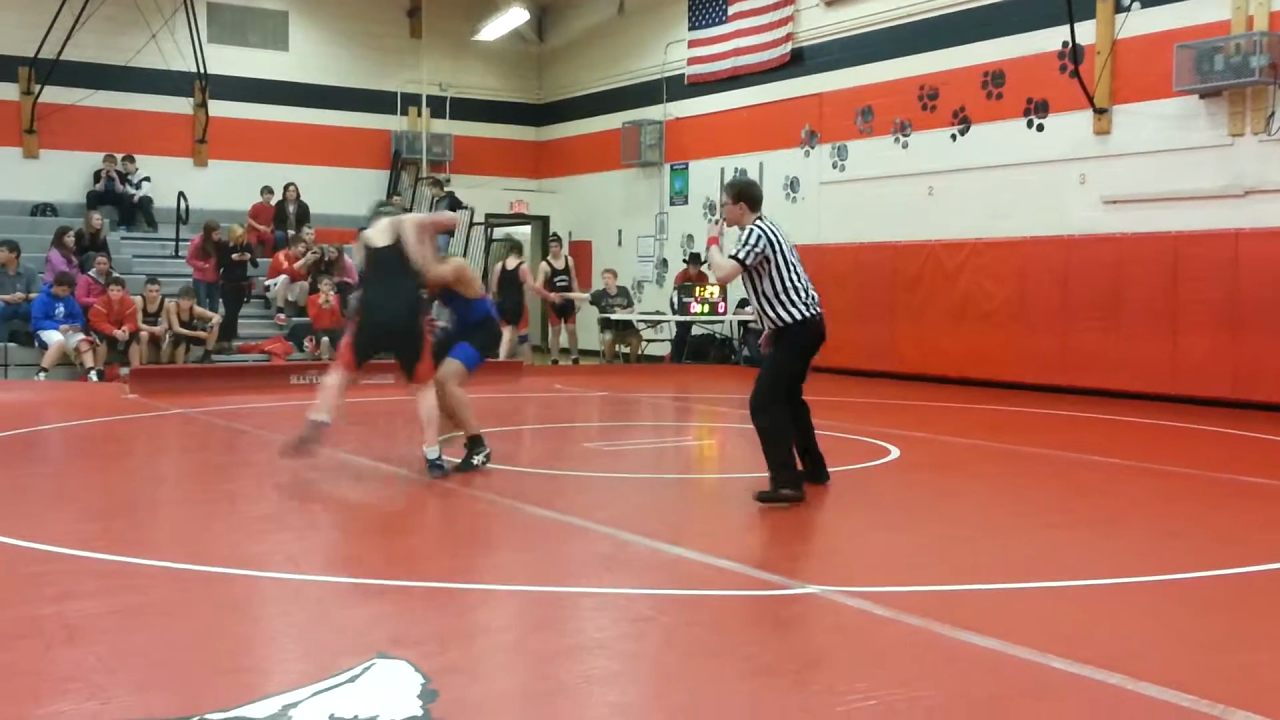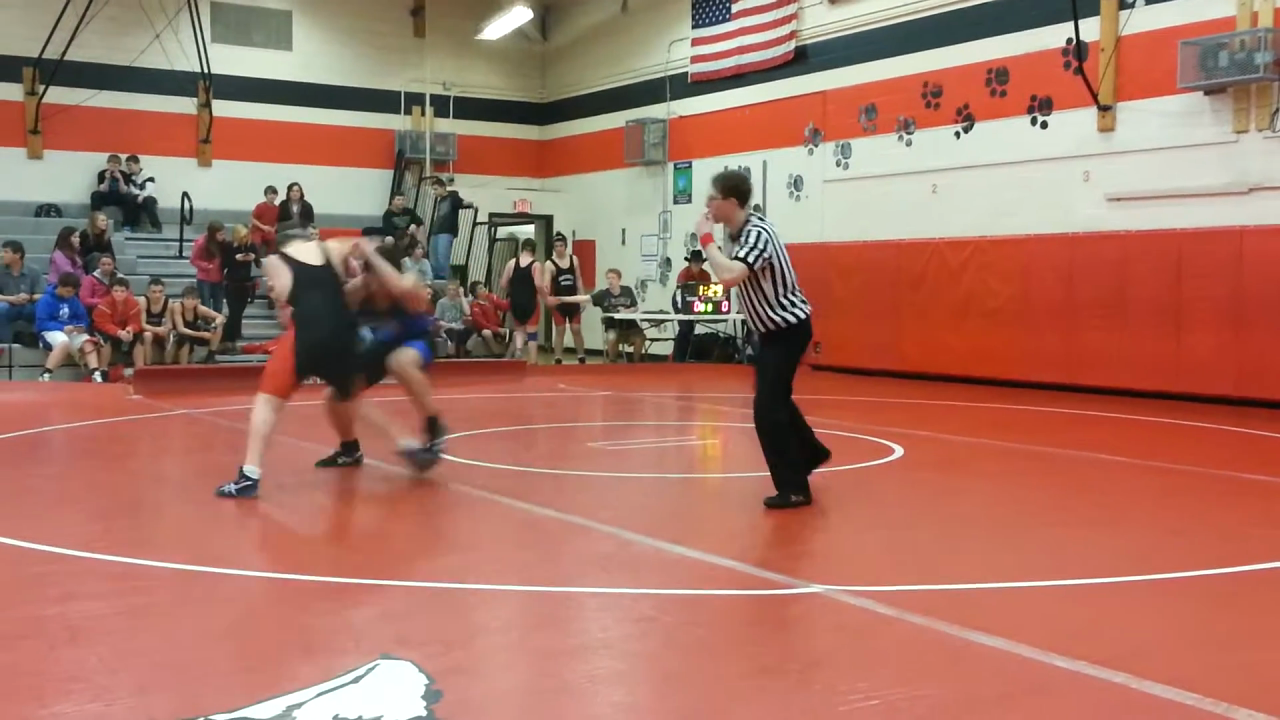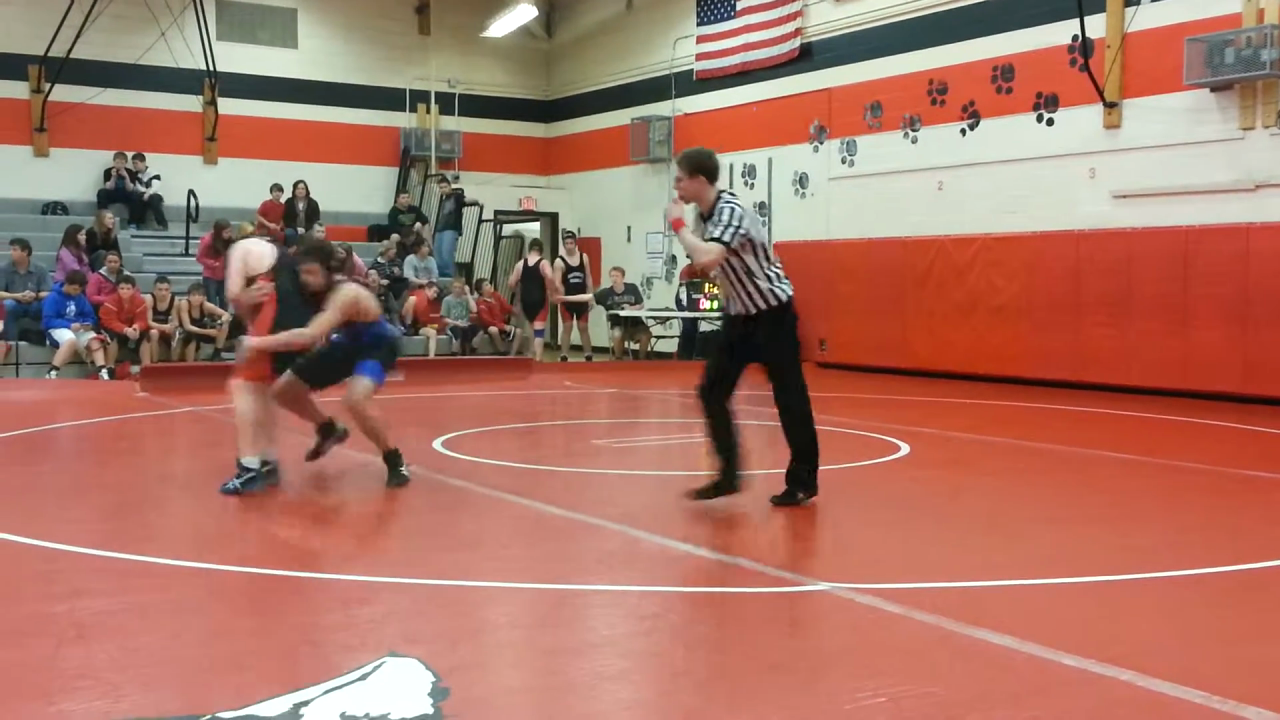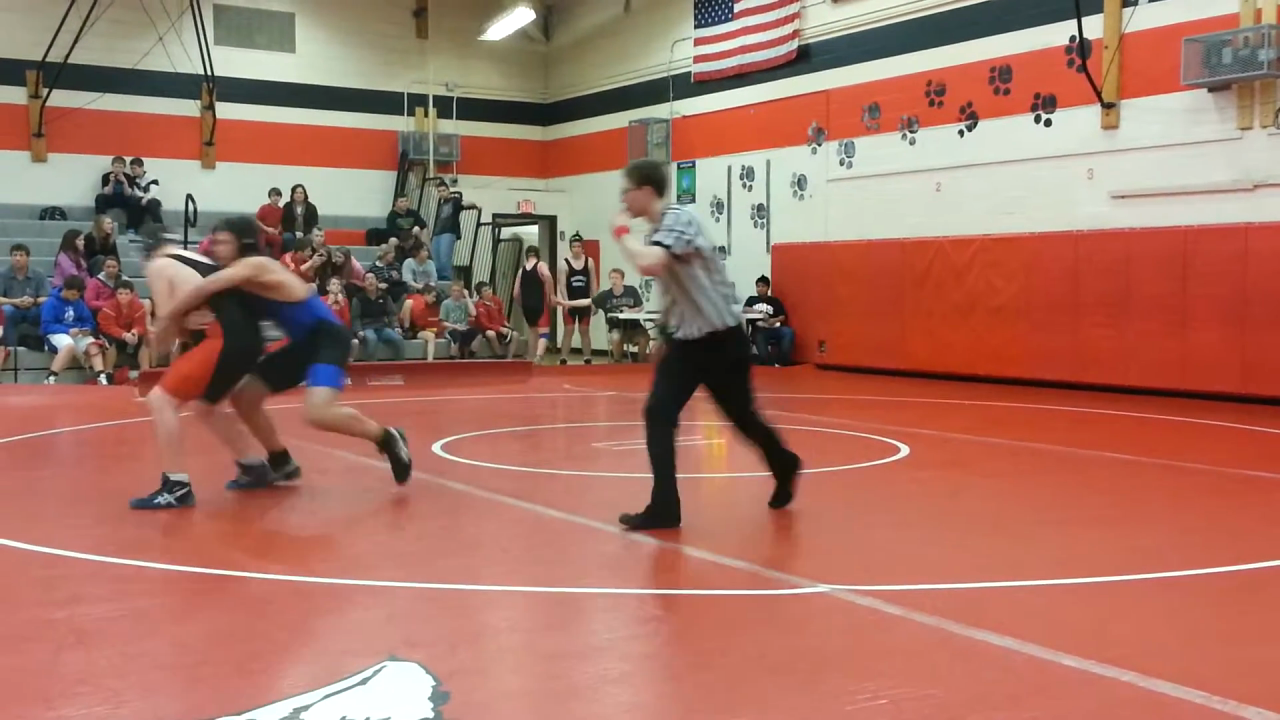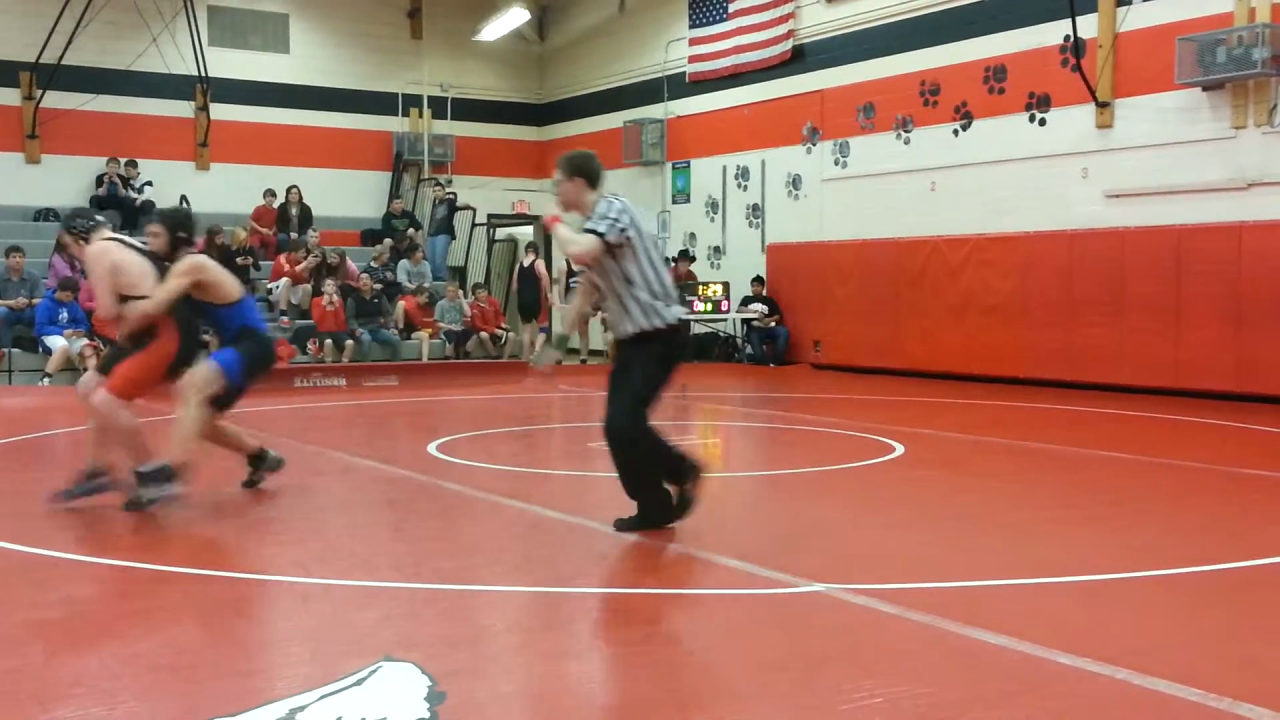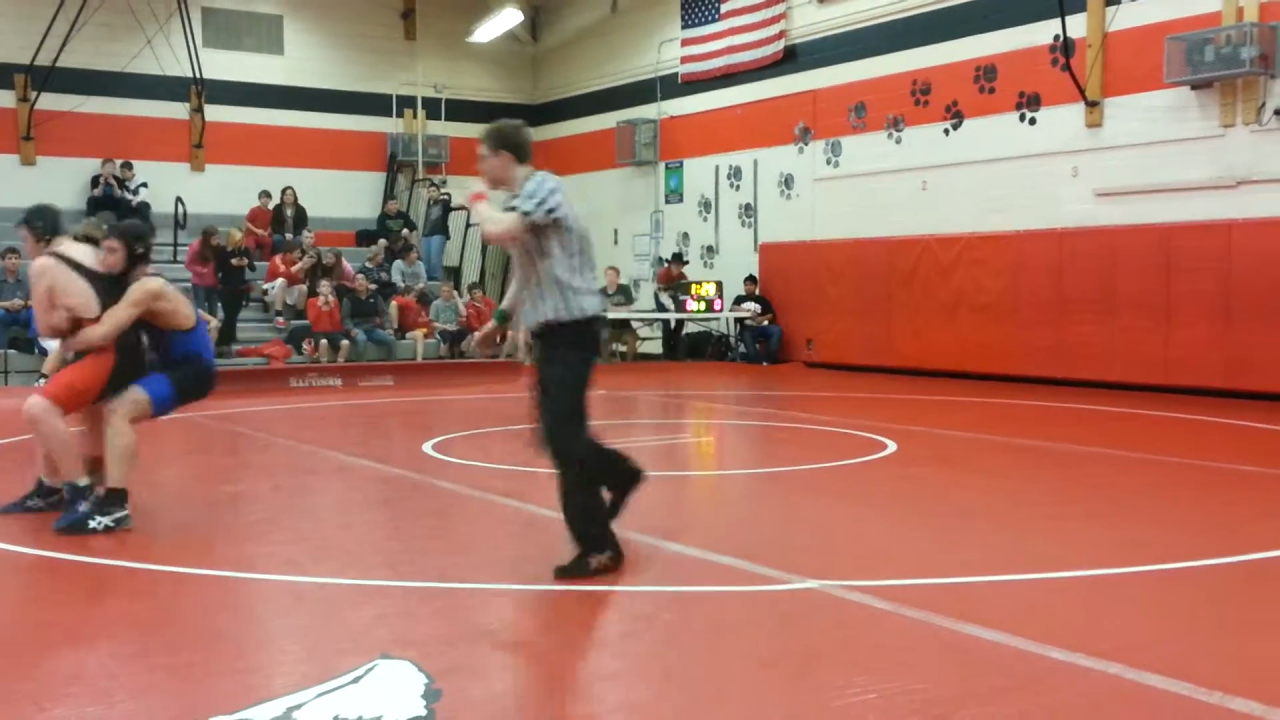
dt=0.2s
person 1, frame 1
left shoulder: (755, 232)
right shoulder: (768, 230)
left elbow: (722, 275)
left wrist: (713, 242)
right wrist: (773, 328)
left hip: (794, 328)
right hip: (807, 324)
left knee: (765, 404)
right knee: (788, 398)
left ankle: (786, 481)
right ankle: (814, 467)
person 1, frame 2
left shoulder: (757, 233)
right shoulder: (741, 231)
left elbow: (729, 277)
left wrist: (706, 239)
left hip: (787, 330)
right hip: (774, 329)
left knee: (768, 407)
right knee: (776, 399)
left ankle: (793, 488)
right ankle: (811, 453)
person 1, frame 3
left shoulder: (731, 211)
right shoulder: (705, 213)
left elbow: (707, 260)
left wrist: (678, 224)
left hip: (772, 313)
right hip: (739, 315)
left knee: (789, 396)
right knee: (711, 392)
left ankle: (802, 482)
right ankle: (729, 475)
person 1, frame 4
left shoulder: (680, 220)
right shoulder: (659, 229)
left elbow: (647, 263)
left wrist: (622, 232)
right wrist: (660, 323)
left hip: (723, 337)
right hip: (686, 340)
left knee: (744, 420)
right knee: (658, 416)
left ankle: (786, 469)
right ankle: (663, 509)
person 1, frame 5
left shoulder: (614, 209)
right shoulder: (591, 224)
left elbow: (581, 252)
right elbow: (590, 285)
left wrist: (554, 222)
right wrist: (559, 336)
left hip: (658, 337)
right hip: (630, 339)
left knee: (624, 424)
right knee: (618, 430)
left ankle: (683, 474)
right ankle: (654, 507)
person 1, frame 6
left shoulder: (542, 187)
right shoulder: (520, 198)
left elbow: (497, 232)
left wrist: (479, 200)
right wrist: (500, 318)
left hip: (572, 330)
right hip: (549, 331)
left knee: (561, 433)
right knee: (560, 433)
left ankle: (598, 545)
right ankle: (621, 476)
person 2, frame 1
left shoulder: (362, 240)
right shoulder: (408, 224)
left elbow: (370, 274)
right elbow: (448, 219)
left hip: (372, 313)
right hip: (406, 316)
left knee: (340, 370)
right knee: (424, 385)
left ankle: (315, 426)
right ankle: (433, 458)
person 2, frame 2
left shoulder: (274, 261)
right shoulder: (332, 249)
left elbow: (284, 300)
left hip: (306, 331)
right hip: (343, 333)
left knee: (267, 401)
right knee: (343, 397)
left ankle: (249, 477)
person 2, frame 3
left shoulder: (241, 248)
right shoulder: (281, 253)
left elbow: (235, 294)
left wrist: (247, 309)
left hip: (278, 309)
right hip: (301, 316)
left knee: (244, 386)
right knee: (260, 386)
left ankle: (249, 468)
right ankle: (266, 463)
person 2, frame 4
left shoulder: (157, 265)
right shoulder: (203, 260)
left wrist: (182, 322)
left hip: (224, 339)
right hip: (245, 338)
left knee: (160, 400)
right knee: (204, 407)
left ankle: (177, 486)
right ankle: (256, 467)
person 2, frame 5
left shoulder: (97, 251)
right shoulder: (127, 245)
left elbow: (107, 312)
left wrist: (126, 313)
left hip: (166, 336)
right hip: (155, 331)
left knee: (106, 402)
right knee: (90, 388)
right ankle: (96, 472)
person 2, frame 6
left shoulder: (43, 266)
right shoulder: (92, 253)
left elbow: (47, 328)
left wrist: (64, 322)
left hip: (108, 354)
right hip: (124, 349)
left knee: (38, 410)
left ankle: (83, 490)
right ankle: (51, 488)
person 3, frame 1
left shoulder: (456, 267)
left elbow: (432, 274)
left hip: (482, 331)
right hip: (462, 329)
left knee: (445, 379)
left ankle: (477, 448)
person 3, frame 2
left shoulder: (411, 284)
right shoulder: (362, 285)
left elbow: (400, 287)
left wrist: (370, 254)
left hip: (415, 340)
right hip: (385, 343)
left knee: (401, 363)
right knee: (337, 397)
left ankle: (433, 427)
right ankle: (350, 450)
person 3, frame 3
left shoulder: (346, 295)
right shoulder: (310, 290)
left elbow: (311, 336)
left wrist: (261, 343)
left hip: (377, 348)
right hip: (346, 346)
left knee: (355, 400)
right knee: (282, 391)
left ankle: (394, 460)
right ankle: (328, 429)
person 3, frame 4
left shoulder: (254, 267)
right shoulder: (242, 275)
left elbow: (205, 287)
left wrist: (167, 317)
left hip: (328, 339)
right hip: (305, 343)
left knee: (317, 413)
right knee: (243, 397)
left ankle: (387, 440)
person 3, frame 5
left shoulder: (189, 265)
right shoulder: (188, 267)
left elbow: (151, 309)
left wrist: (120, 330)
left hip: (253, 344)
right hip: (241, 345)
left knee: (190, 386)
right knee: (201, 421)
left ankle: (168, 473)
right ankle: (261, 458)
person 3, frame 6
left shoulder: (147, 289)
right shoulder: (134, 284)
left elbow: (102, 334)
left wrist: (69, 344)
left hip: (193, 372)
right hip: (171, 365)
left knee: (118, 412)
left ankle: (115, 505)
